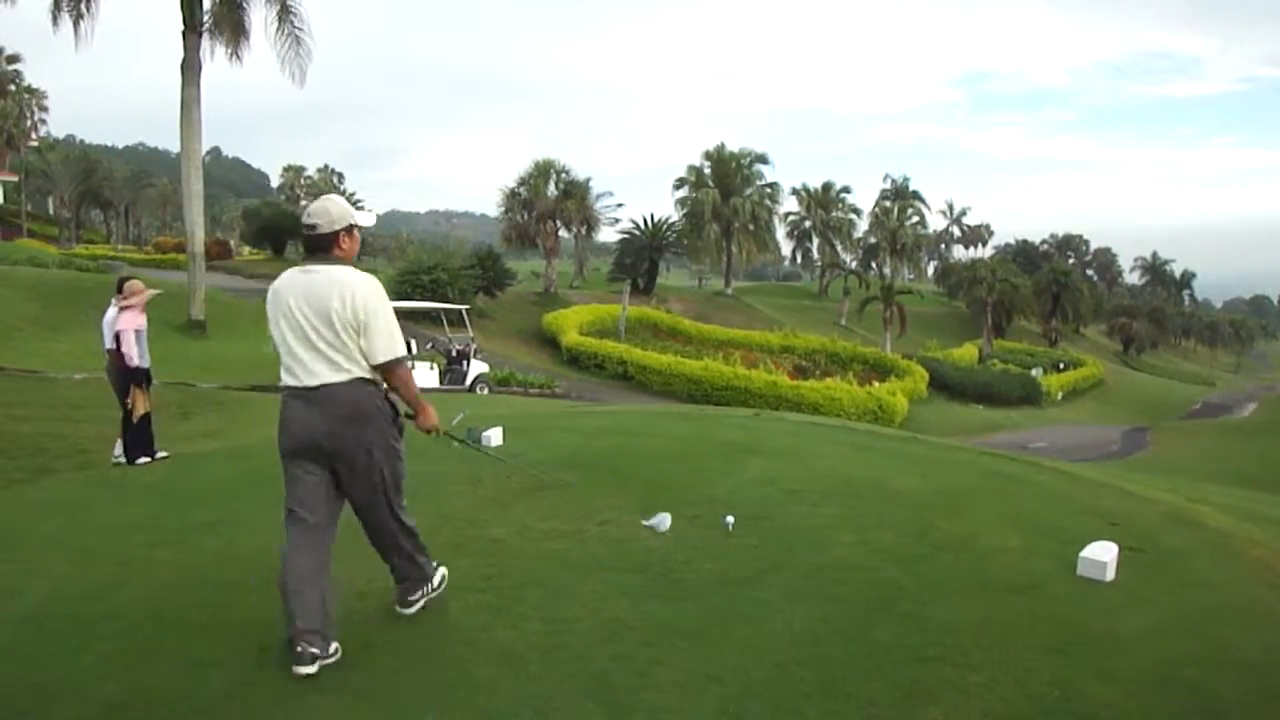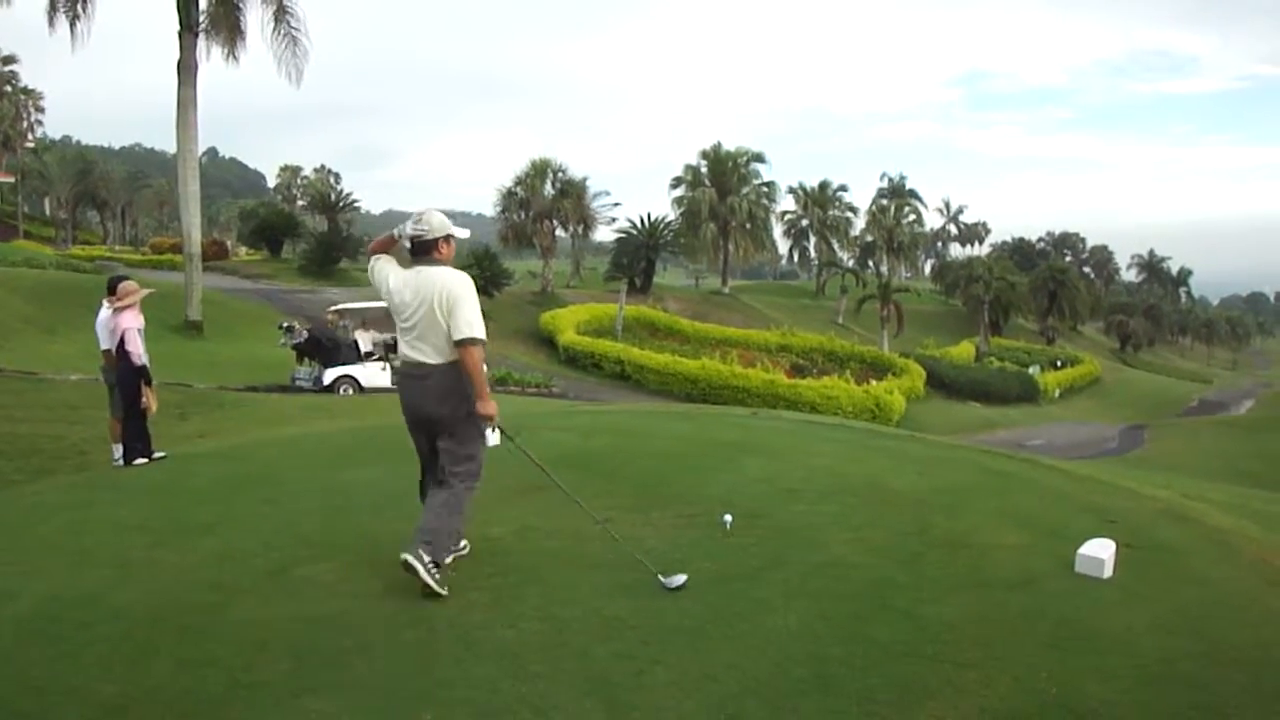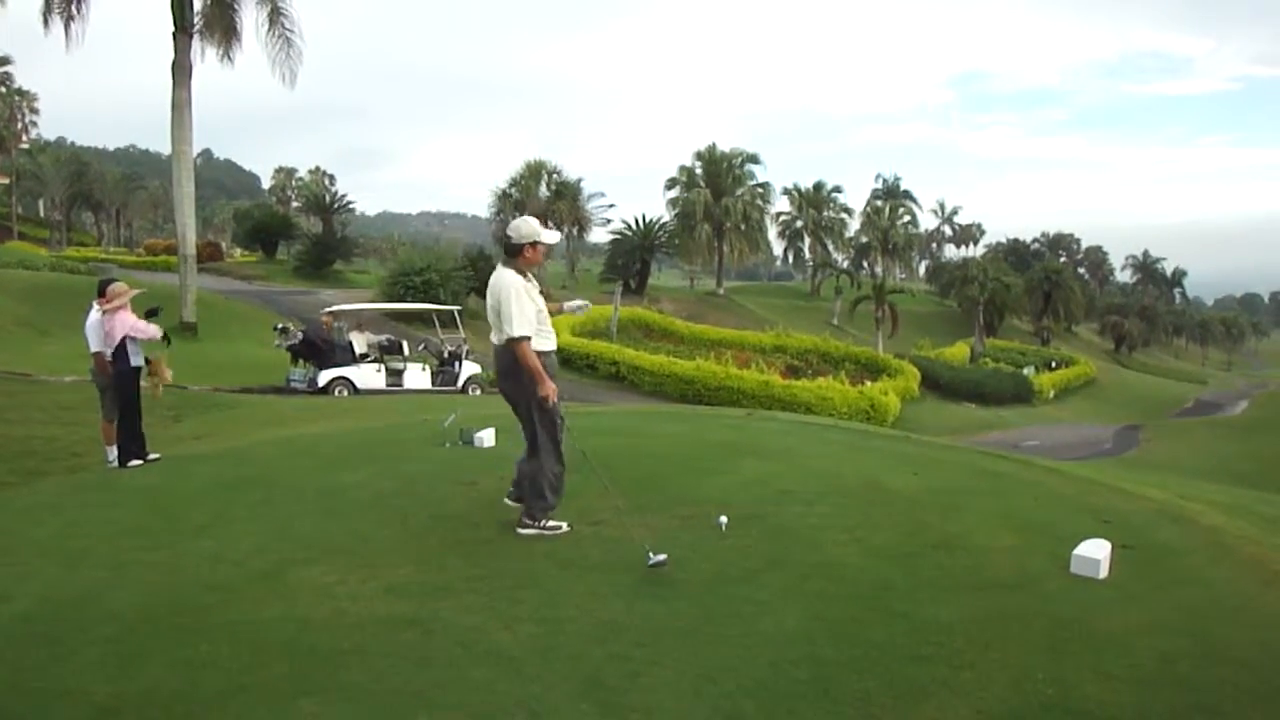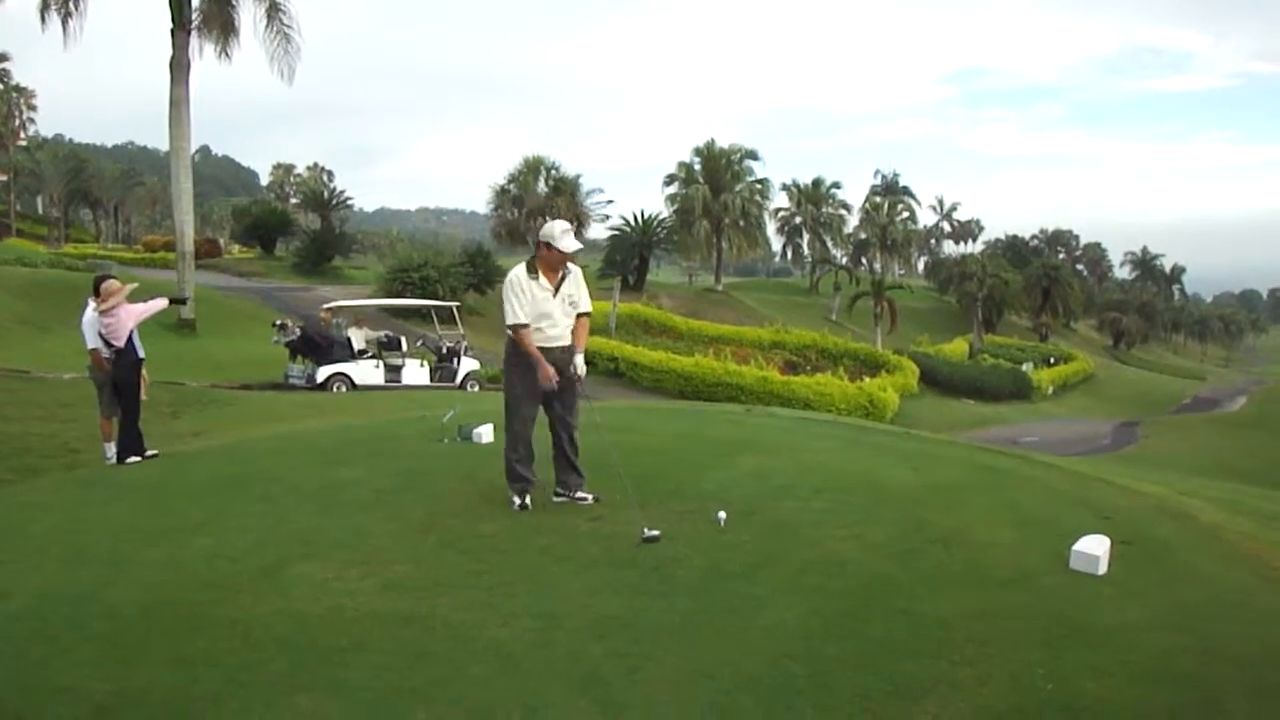
dt=0.7s
person 1, frame 1
left shoulder: (280, 288)
right shoulder: (361, 286)
right elbow: (390, 362)
right wrist: (421, 408)
left hip: (298, 411)
right hip: (356, 409)
left knee: (305, 525)
right knee: (384, 510)
left ankle: (307, 639)
right ankle: (415, 585)
person 1, frame 2
left shoulder: (396, 282)
right shoulder: (456, 282)
left elbow: (375, 254)
right elbow: (469, 343)
left wrist: (398, 233)
right wrist: (484, 396)
left hip: (411, 383)
right hip: (452, 386)
left knee: (433, 471)
right knee: (457, 477)
left ankle: (441, 541)
right ankle: (426, 551)
person 1, frame 3
left shoulder: (513, 275)
right shoulder: (512, 283)
right elbow: (517, 339)
left wrist: (562, 308)
right wrist: (542, 380)
left hip: (533, 367)
right hip: (525, 370)
left knee: (545, 434)
right knee: (546, 439)
left ankle: (521, 491)
right ankle: (534, 516)
person 1, frame 4
left shoulder: (574, 274)
right shoulder: (518, 278)
left elbow: (582, 315)
right elbow: (519, 327)
left wrist: (578, 354)
right wrist: (542, 365)
left hip: (563, 358)
right hip: (526, 359)
left knee: (566, 426)
right knee: (520, 426)
left ankle: (568, 486)
right ankle: (520, 487)
